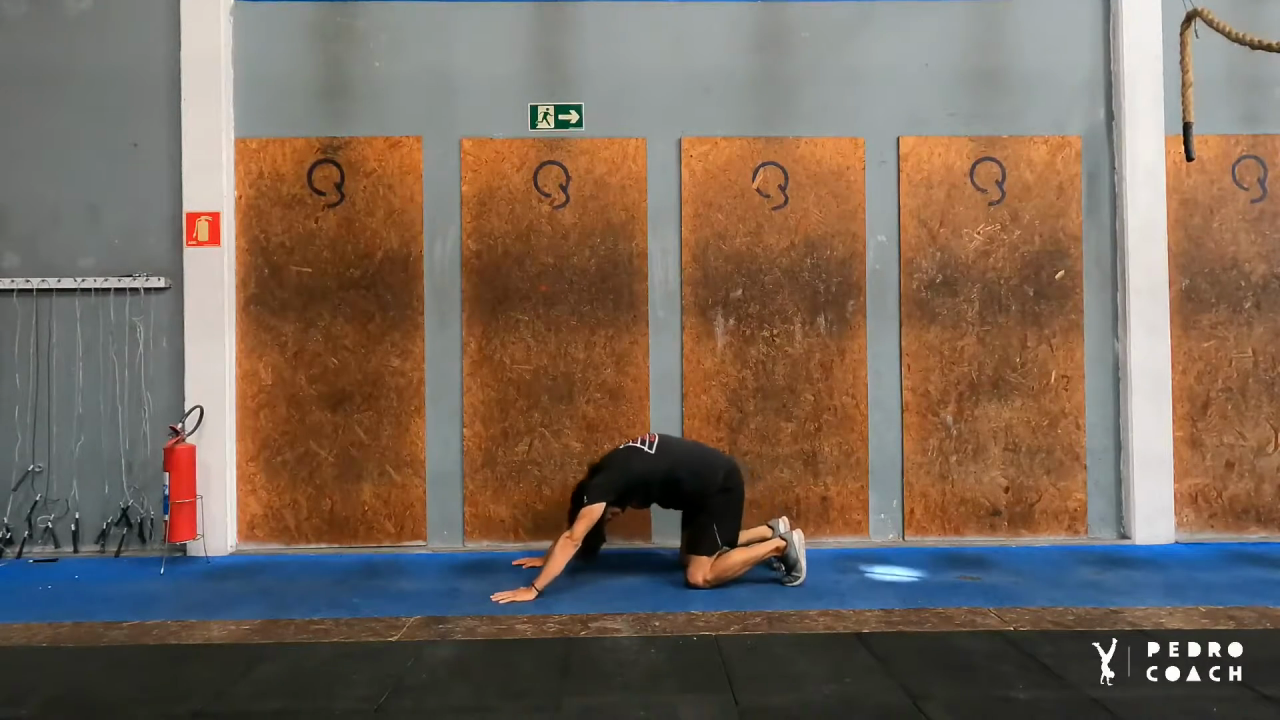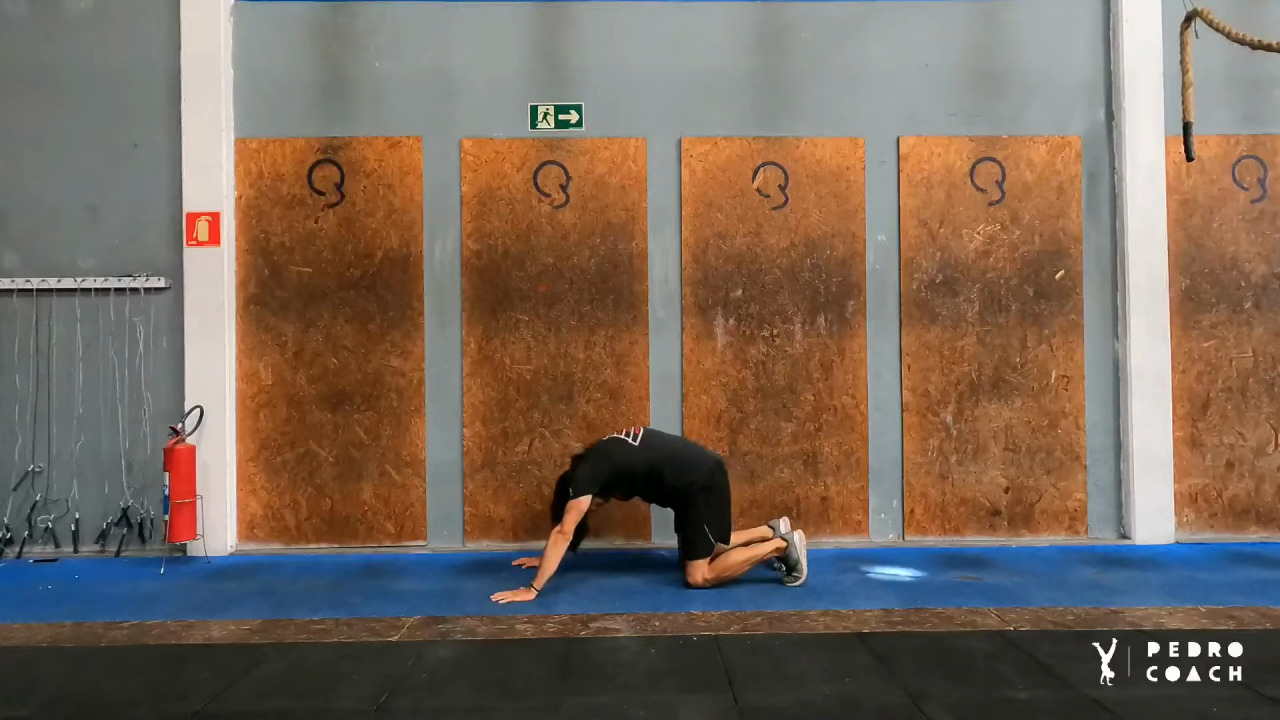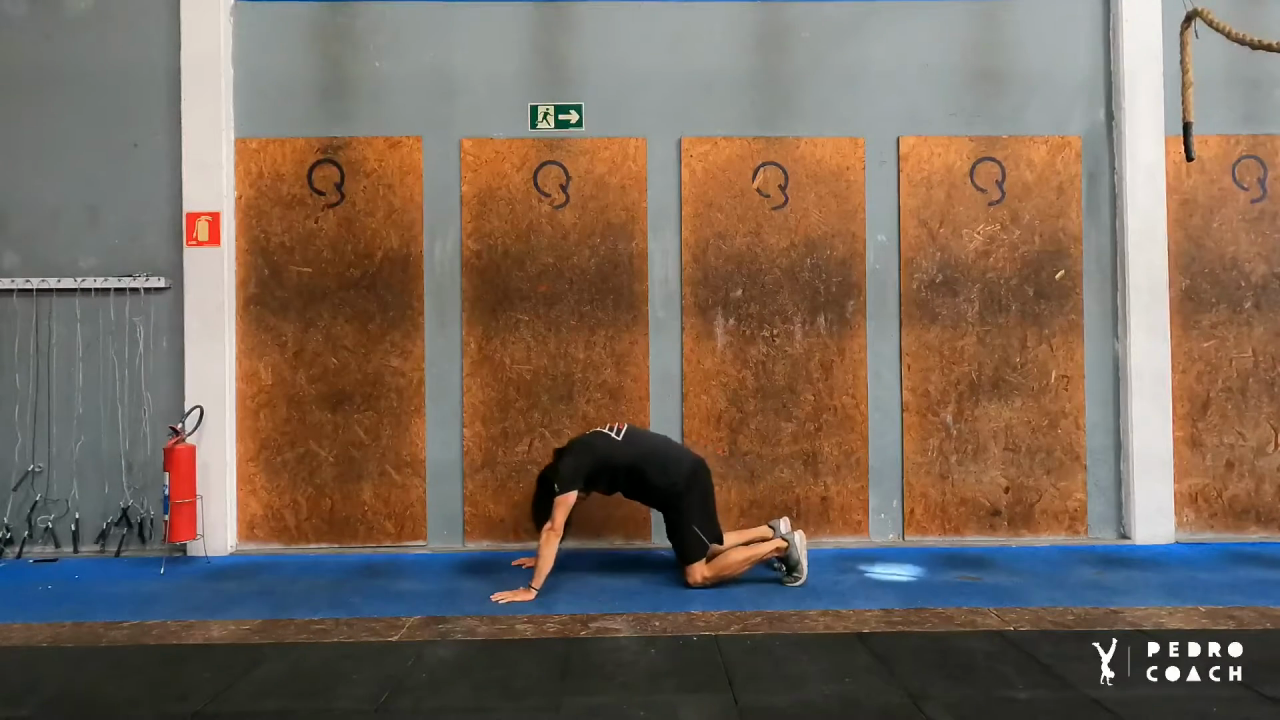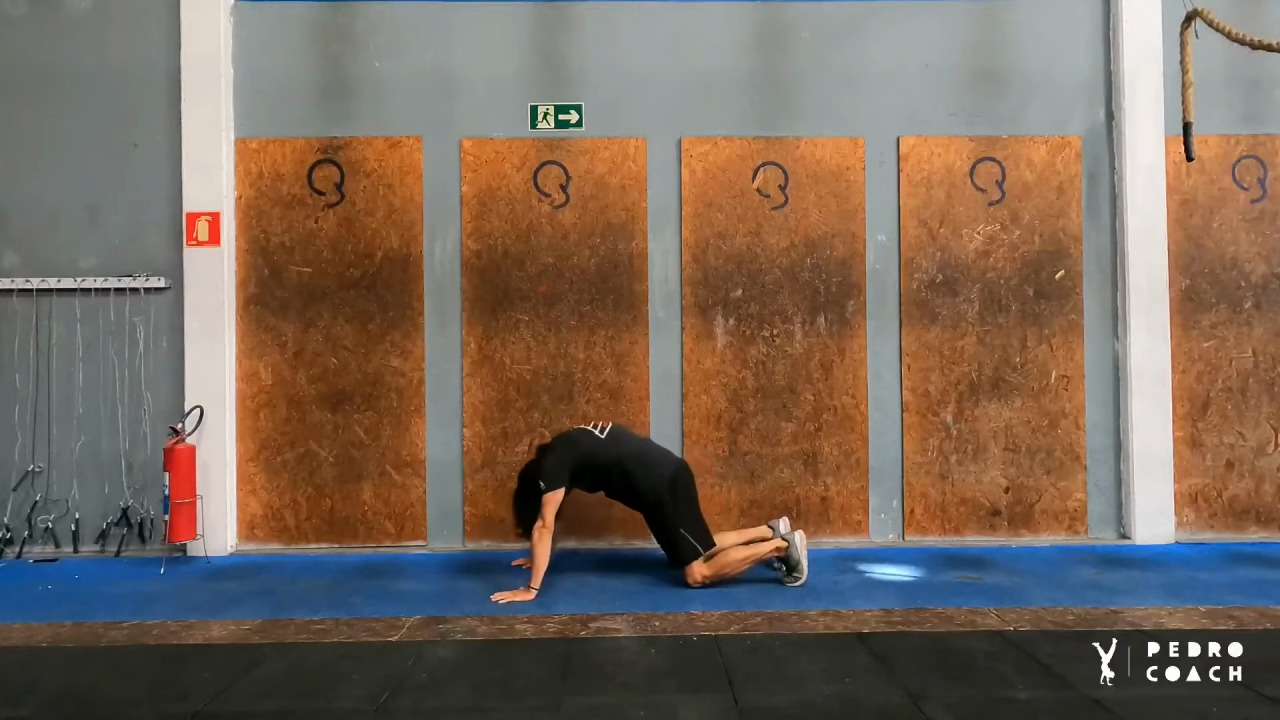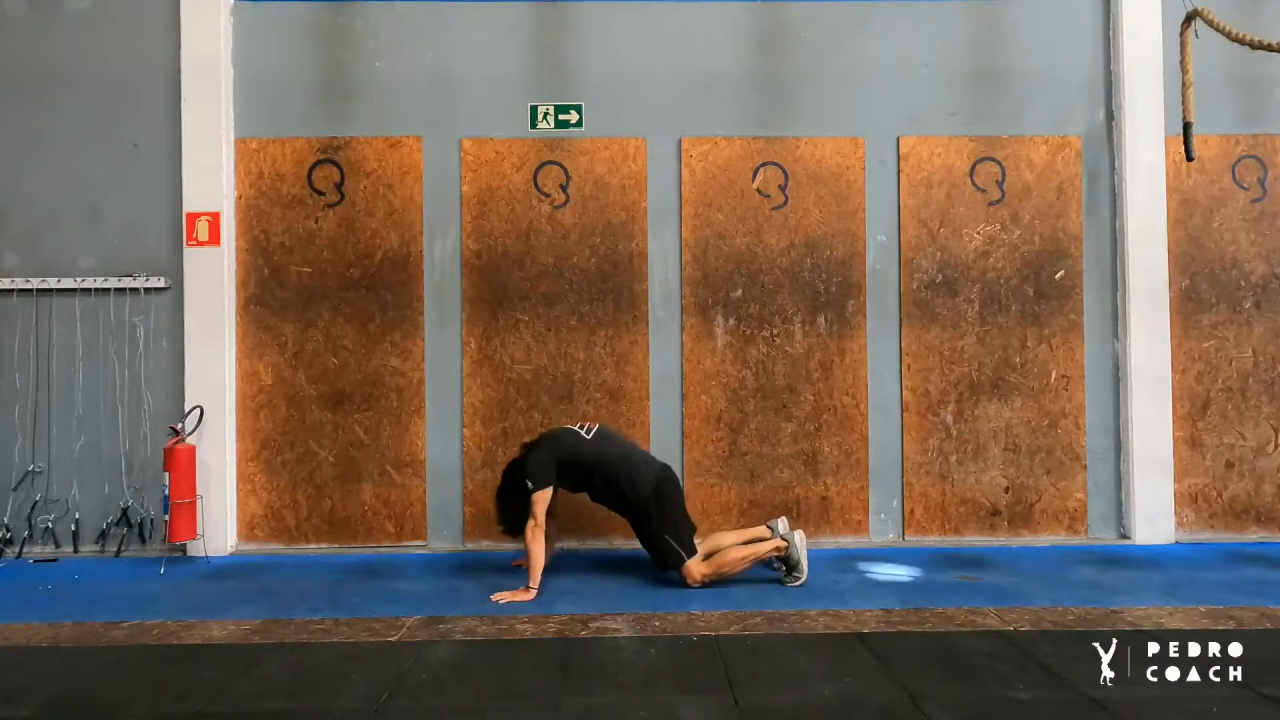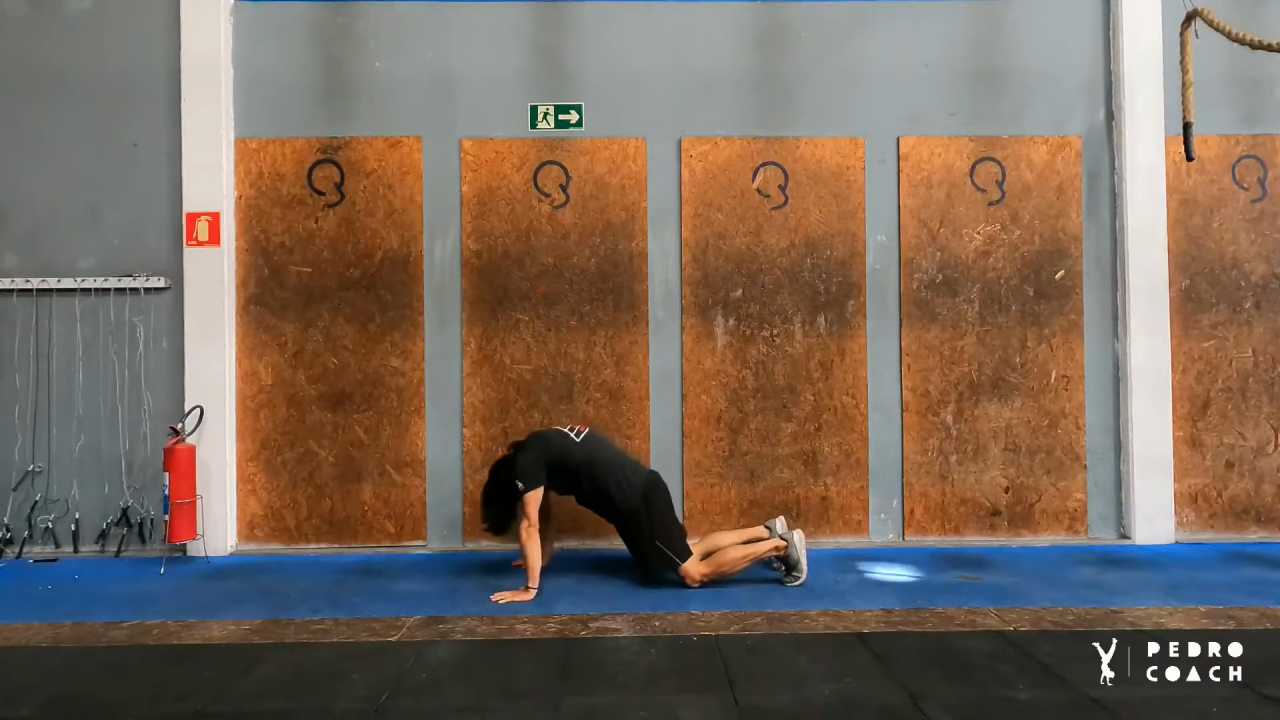
dt=0.2s
person 1, frame 1
left shoulder: (602, 483)
right shoulder: (609, 473)
left elbow: (573, 538)
right elbow: (574, 531)
left wrist: (534, 589)
right wrist: (545, 558)
left hip: (718, 486)
right hip: (708, 480)
left knee: (699, 577)
right knee: (691, 557)
left ankle: (780, 545)
right ankle: (771, 531)
person 1, frame 2
left shoulder: (585, 475)
right shoulder: (594, 465)
left elbow: (563, 532)
right elbow: (565, 531)
left wrist: (533, 589)
right wrist: (544, 558)
left hip: (700, 483)
right hip: (697, 475)
left knee: (698, 576)
right knee: (697, 552)
left ankle: (781, 545)
right ankle: (772, 531)
person 1, frame 3
left shoulder: (567, 468)
right shoulder: (578, 457)
left elbow: (553, 529)
right elbow: (555, 529)
left wrist: (532, 588)
right wrist: (542, 558)
left hip: (681, 483)
right hip: (681, 474)
left knee: (698, 575)
right knee: (699, 549)
left ankle: (781, 546)
right ankle: (772, 531)
person 1, frame 4
left shoulder: (551, 464)
right shoulder: (562, 453)
left elbow: (544, 526)
right elbow: (548, 525)
left wrist: (532, 588)
right wrist: (538, 558)
left hip: (662, 486)
right hip: (666, 476)
left knee: (697, 574)
right knee: (699, 550)
left ankle: (781, 546)
right ankle: (771, 531)
person 1, frame 5
left shoulder: (536, 461)
right shoulder: (550, 451)
left elbow: (536, 525)
right elbow: (550, 518)
left wrist: (531, 588)
right wrist: (540, 557)
left hip: (647, 492)
right hip: (652, 481)
left knee: (696, 573)
right knee: (693, 552)
left ankle: (781, 545)
right ankle: (770, 531)
person 1, frame 6
left shoulder: (526, 461)
right shoulder: (541, 450)
left elbow: (531, 524)
right elbow: (544, 516)
left wrist: (530, 587)
right wrist: (541, 559)
left hip: (636, 500)
right hip: (642, 487)
left knee: (694, 573)
right knee: (691, 552)
left ankle: (780, 545)
right ankle: (768, 531)
